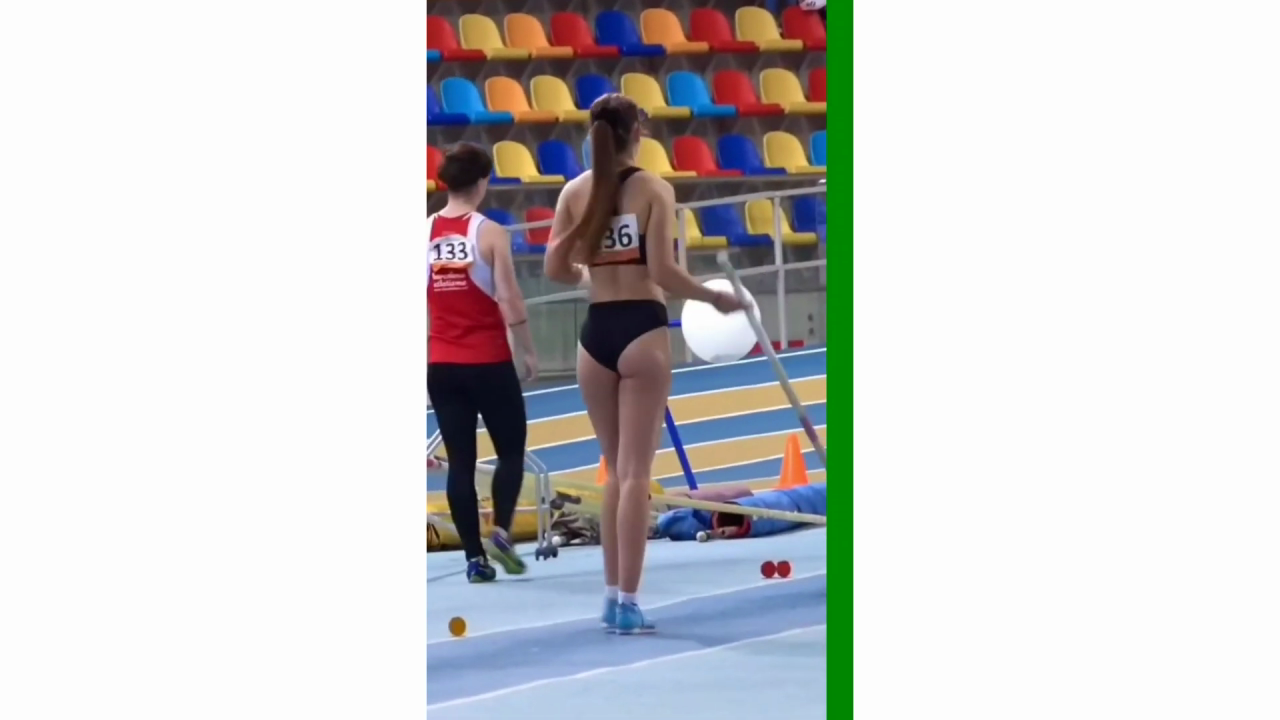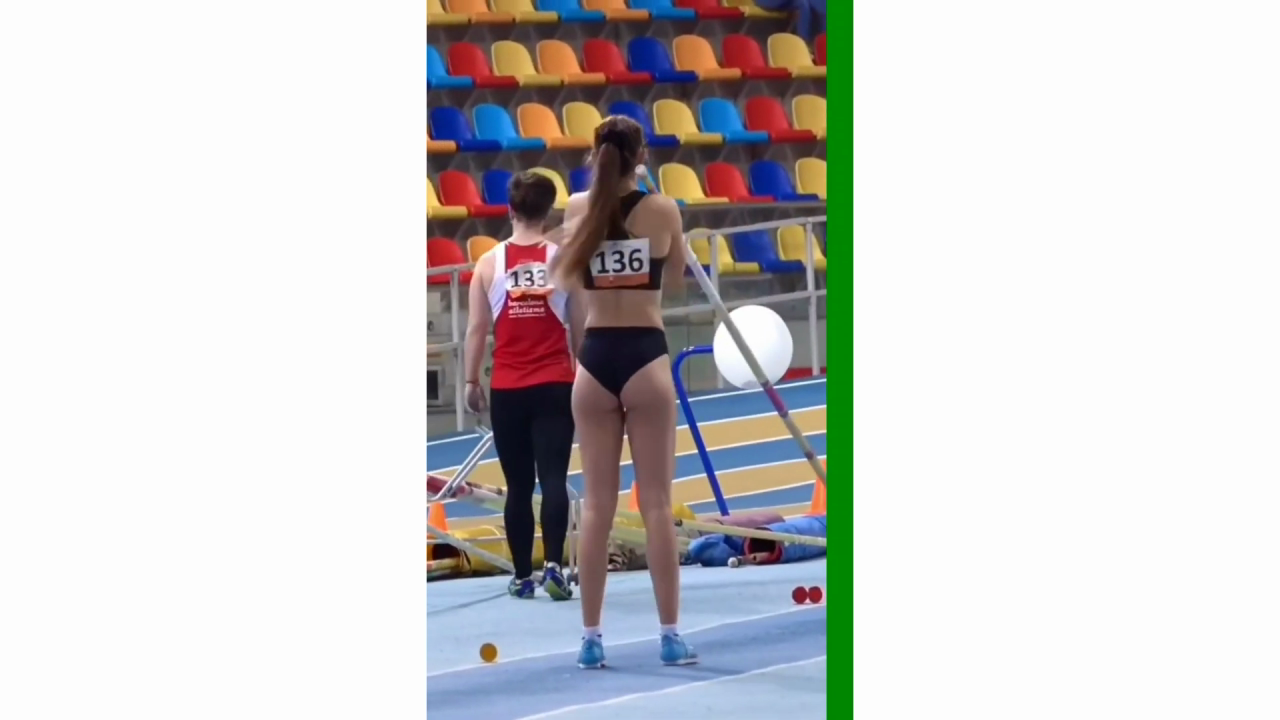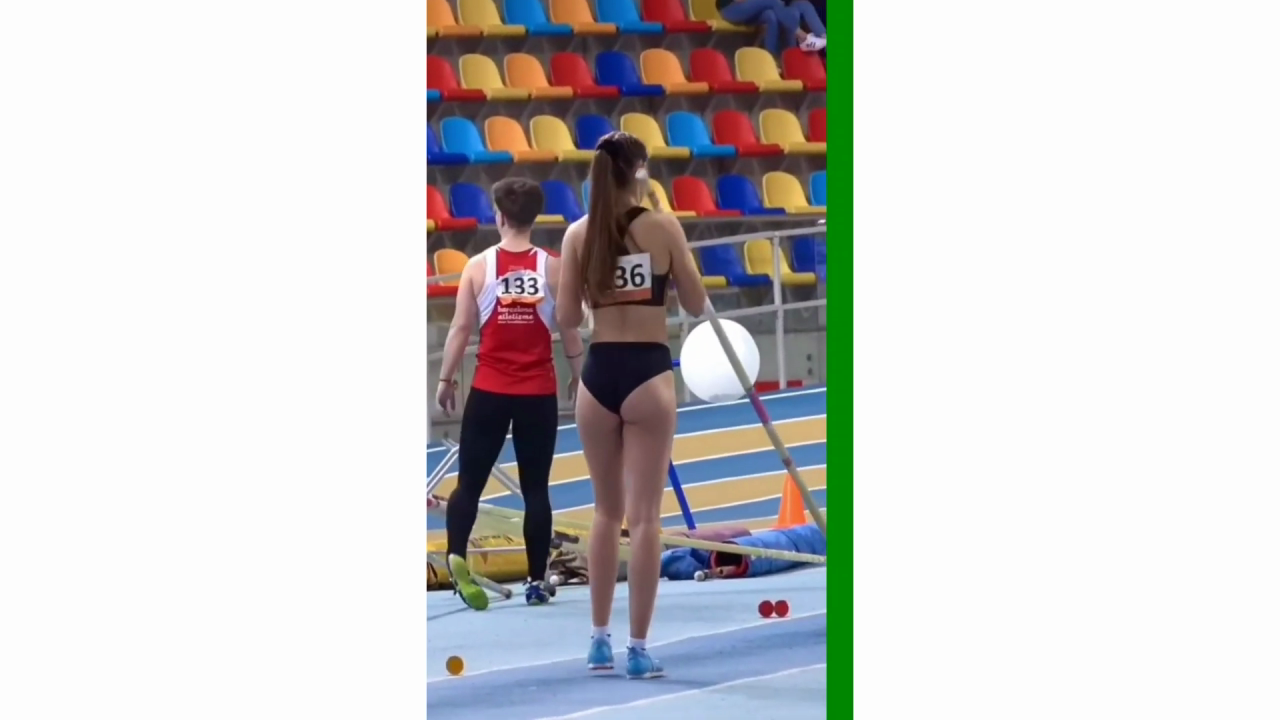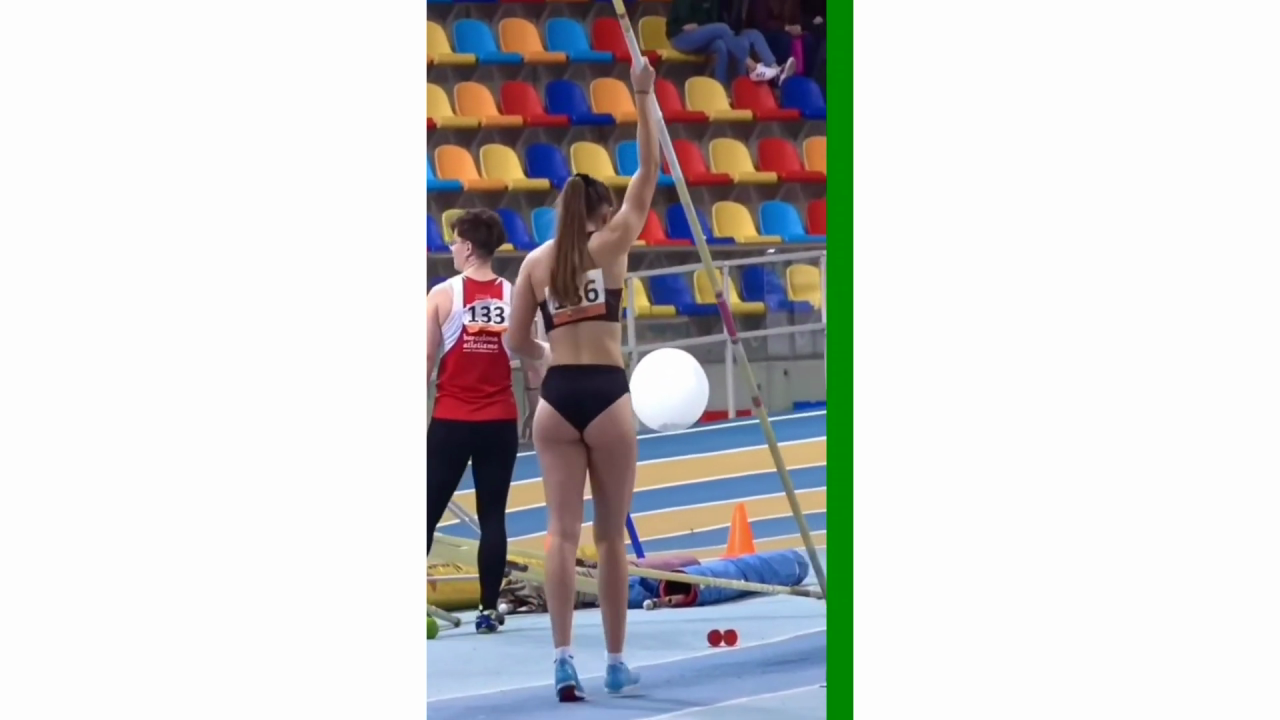
dt=1s
person 1, frame 1
left shoulder: (574, 191)
right shoulder: (654, 189)
left elbow: (556, 269)
right elbow: (663, 273)
right wrist: (715, 296)
left hip: (596, 334)
right hip: (642, 331)
left knee: (616, 470)
right knee: (636, 473)
left ankle: (611, 591)
right ankle: (628, 602)
person 1, frame 2
left shoulder: (577, 209)
right shoulder: (664, 209)
left hip: (595, 359)
right hip: (646, 358)
left knee: (597, 504)
right knee: (656, 503)
left ankle: (591, 636)
right ankle: (670, 634)
person 1, frame 3
left shoulder: (577, 234)
right shoulder: (661, 226)
left elbow: (565, 317)
right elbow: (697, 304)
left hip: (598, 375)
right hip: (648, 373)
left knee: (607, 511)
right knee: (643, 516)
left ankle: (600, 637)
right ankle: (638, 646)
person 1, frame 4
left shoulder: (536, 260)
right shoulder: (613, 241)
left elbow: (519, 341)
right elbow: (648, 172)
right wrist: (643, 96)
left hip: (556, 401)
right hip: (607, 396)
left knee: (563, 534)
right knee: (611, 536)
left ankle: (563, 658)
right ankle: (616, 660)
person 2, frame 1
left shoulder: (426, 234)
right shoulder: (490, 233)
right elbow: (509, 300)
right wrist: (529, 352)
left hip: (442, 365)
right hip: (489, 363)
left knee: (460, 462)
right knee: (511, 454)
left ankle: (475, 556)
right ankle: (501, 531)
person 2, frame 2
left shoulder: (489, 263)
left elbow: (476, 330)
right elbow: (577, 330)
left wrist: (471, 381)
right wrist: (581, 375)
left hip: (507, 390)
right hip: (554, 387)
left knee: (519, 486)
right knee: (553, 480)
left ankle: (522, 577)
right ankle: (553, 565)
person 2, frame 3
left shoulder: (479, 266)
right shoulder: (552, 267)
left elbow: (461, 328)
right elbow: (570, 332)
left wrist: (445, 378)
right wrist: (578, 376)
left hip: (489, 391)
right hip: (539, 393)
left knee: (470, 481)
right knee: (535, 489)
left ankle: (457, 556)
right ankle: (537, 581)
person 2, frame 4
left shoulder: (442, 294)
right shoulder: (514, 297)
left elbow: (427, 359)
left hip: (451, 421)
right hip: (500, 422)
left knee: (429, 510)
right knee: (492, 517)
right ankle: (489, 609)
